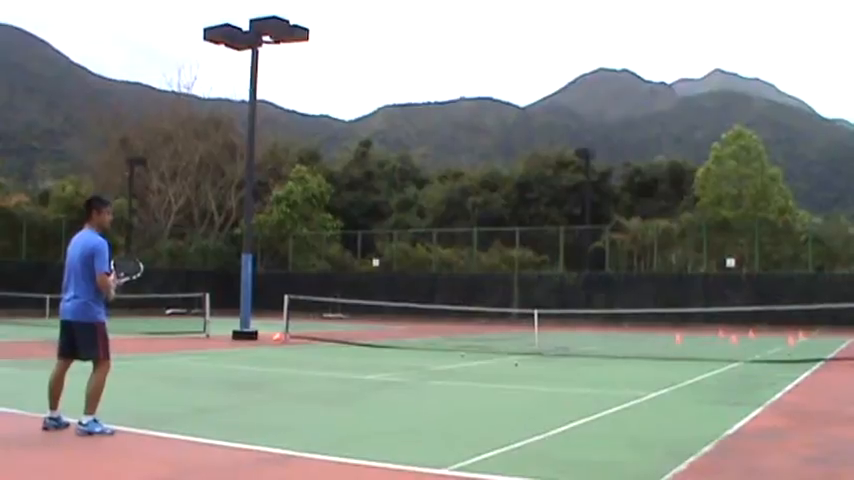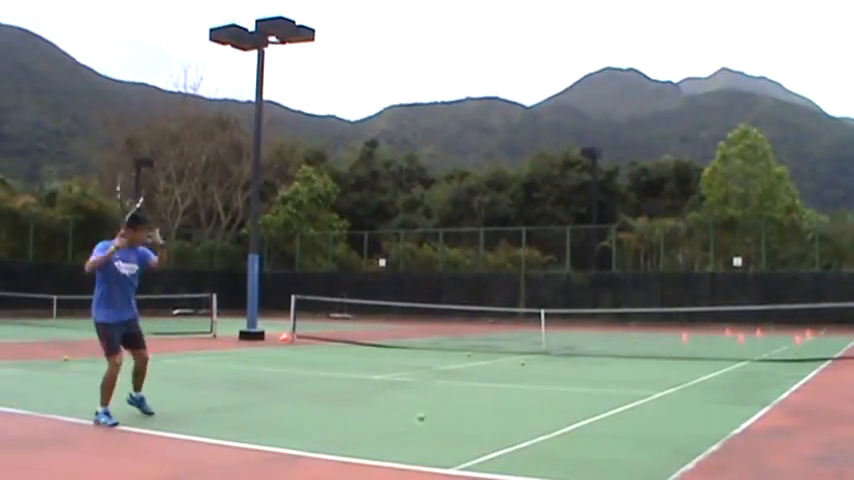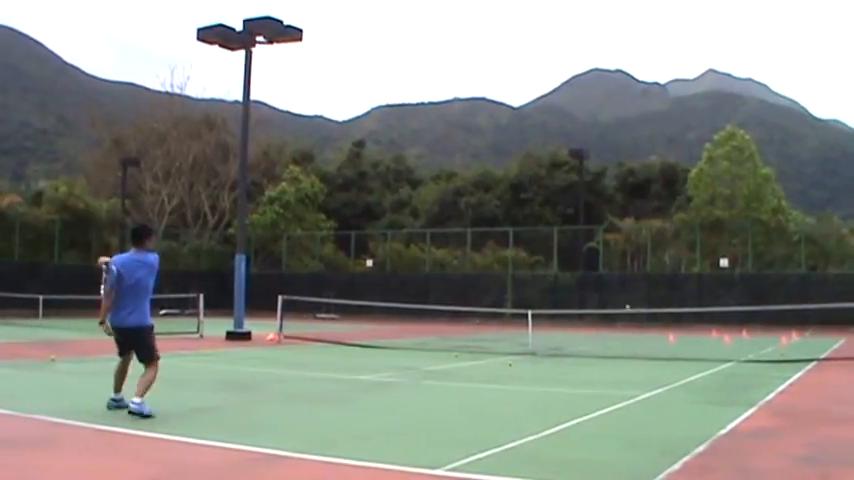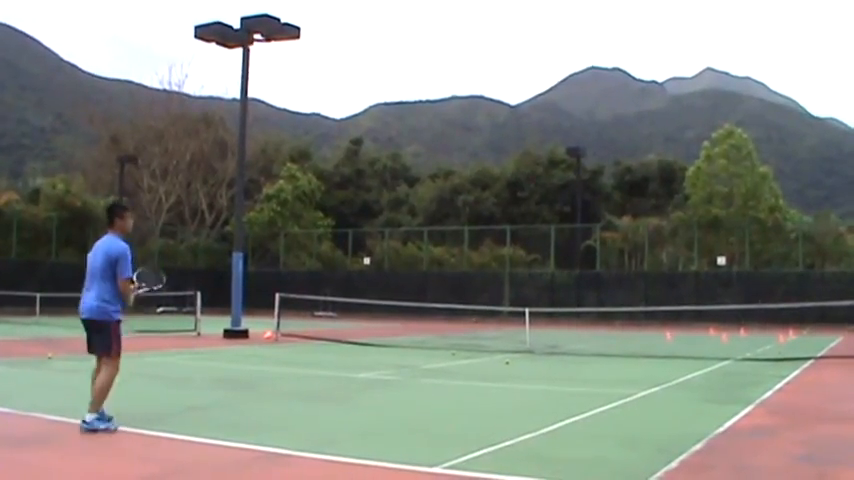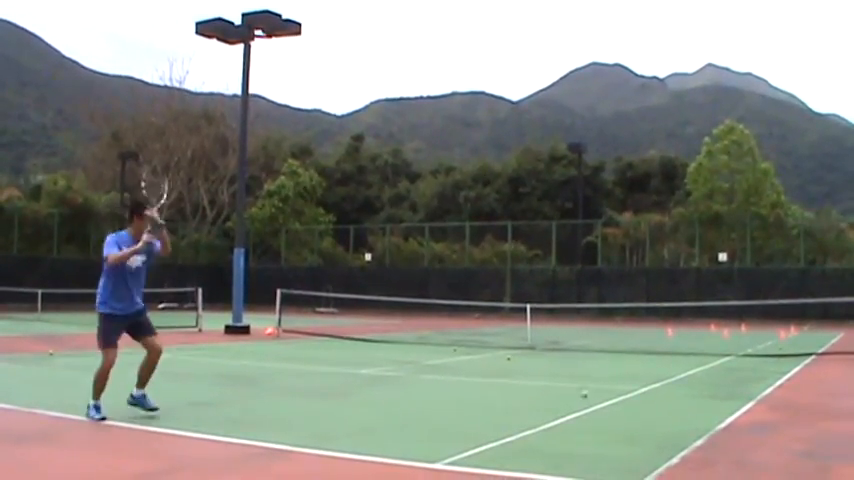
dt=1s
person 1, frame 1
left shoulder: (75, 240)
right shoulder: (98, 243)
right elbow: (101, 281)
left wrist: (108, 281)
right wrist: (110, 293)
left hip: (68, 310)
right hip: (89, 313)
left knee: (62, 364)
right knee: (102, 365)
left ankle: (52, 416)
right ankle: (88, 421)
person 1, frame 2
left shoulder: (141, 252)
right shoulder: (104, 247)
left elbow: (159, 264)
right elbow: (89, 267)
left wrist: (161, 246)
right wrist: (113, 250)
left hip: (129, 316)
right hip: (106, 317)
left knee: (143, 358)
right knee: (116, 362)
left ankle: (136, 395)
right ankle: (103, 410)
person 1, frame 3
left shoulder: (118, 262)
right shoulder: (153, 260)
left elbow: (109, 293)
left wrist: (103, 319)
left hip: (118, 321)
right hip: (141, 323)
left knee: (125, 358)
right knee: (152, 366)
left ankle: (116, 397)
right ankle: (137, 402)
person 1, frame 4
left shoulder: (99, 245)
right shoulder: (121, 248)
right elbow: (124, 285)
left wrist: (124, 293)
right wrist: (128, 300)
left hip: (89, 310)
right hip: (106, 313)
left knee: (103, 361)
right knee: (111, 365)
left ankle: (95, 410)
right ankle: (91, 418)
person 1, frame 5
left shoulder: (148, 241)
right shoulder: (115, 238)
left elbow: (165, 251)
right elbow: (113, 261)
left wrist: (160, 226)
right wrist: (139, 247)
left hip: (135, 308)
right hip: (110, 309)
left knee: (156, 349)
right knee: (108, 361)
left ankle: (138, 394)
right ankle: (94, 404)
